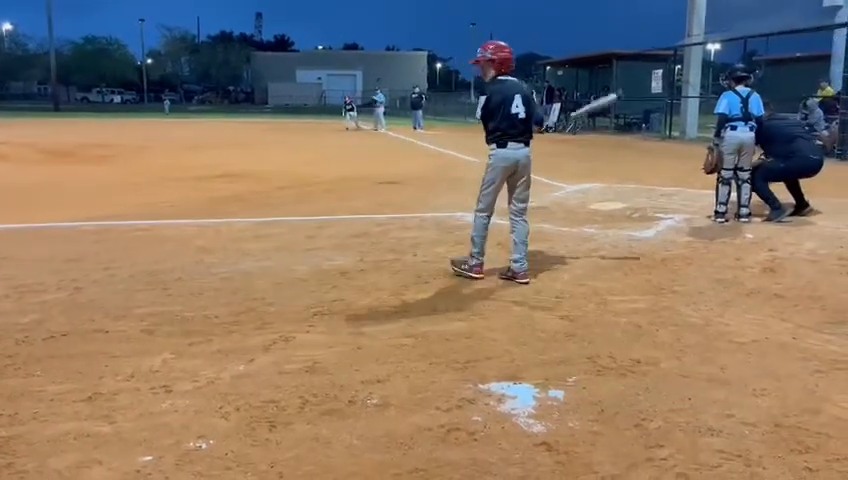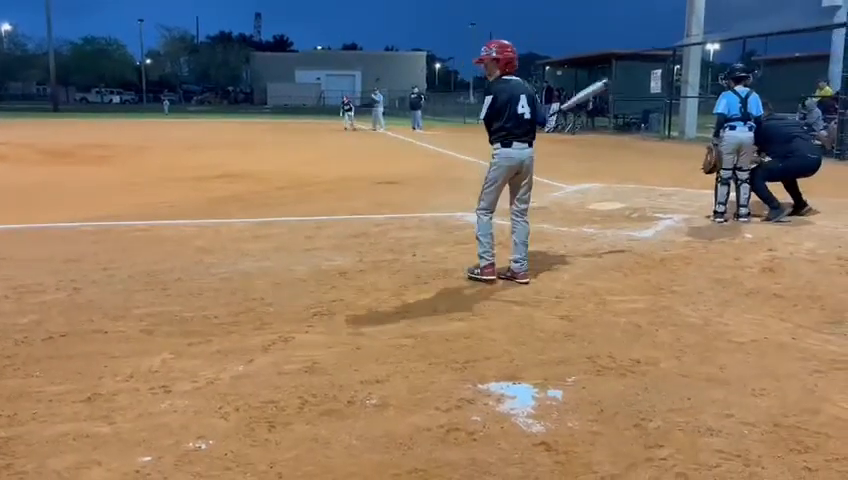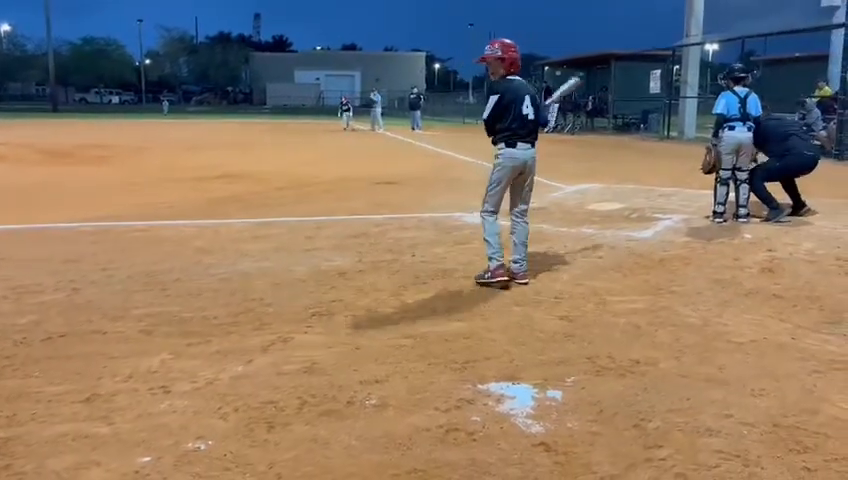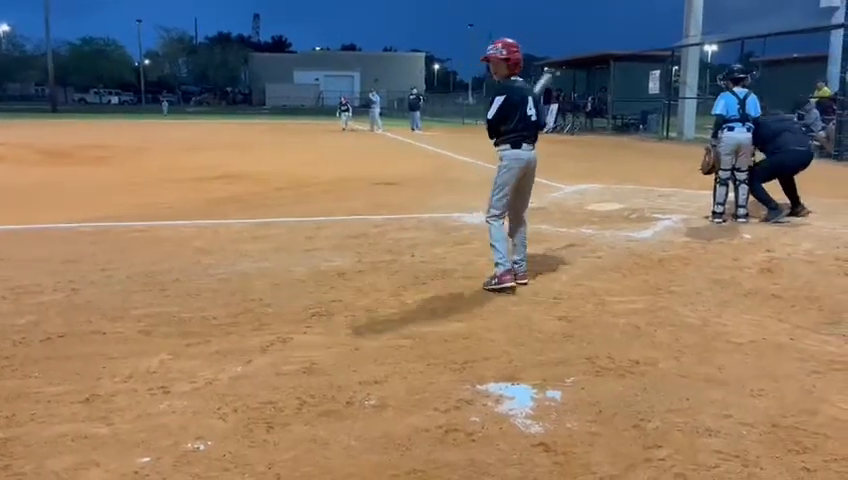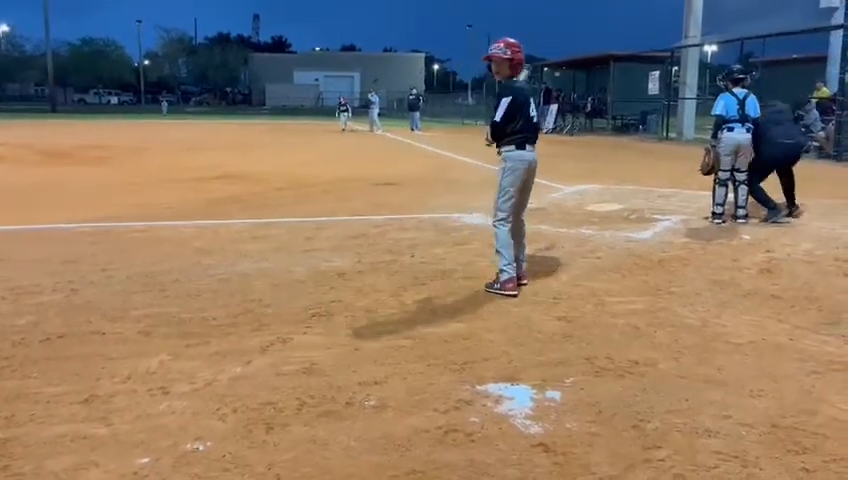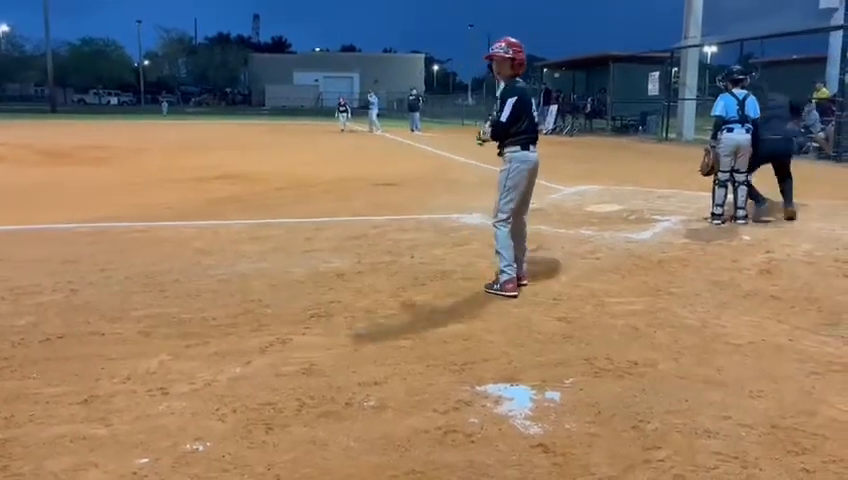
dt=0.1s
person 1, frame 1
left shoulder: (489, 90)
right shoulder: (523, 88)
left elbow: (486, 123)
right elbow: (537, 120)
left hip: (501, 153)
right hip: (524, 152)
left knee: (483, 210)
right knee: (518, 212)
left ankle: (475, 263)
right ankle: (519, 268)
person 1, frame 2
left shoulder: (494, 89)
right shoulder: (526, 88)
left elbow: (488, 124)
right elbow: (541, 120)
left hip: (504, 153)
right hip: (527, 153)
left knee: (485, 209)
right knee: (520, 212)
left ankle: (486, 265)
right ankle: (519, 268)
person 1, frame 3
left shoulder: (498, 88)
right shoulder: (528, 88)
left elbow: (488, 126)
right elbow: (541, 122)
left hip: (508, 153)
right hip: (529, 152)
left knee: (490, 210)
right knee: (520, 213)
left ankle: (496, 267)
right ankle: (519, 268)
person 1, frame 4
left shoulder: (503, 89)
right shoulder: (528, 89)
left elbow: (491, 128)
right elbow: (540, 123)
left hip: (511, 155)
right hip: (530, 154)
left knee: (495, 214)
right knee: (518, 214)
left ankle: (503, 273)
right ankle: (519, 269)
person 1, frame 5
left shoulder: (508, 90)
right shoulder: (524, 89)
left elbow: (497, 130)
left wrist: (490, 136)
right wrist: (498, 132)
left hip: (514, 156)
right hip: (529, 154)
left knee: (502, 217)
right knee: (516, 215)
left ankle: (507, 279)
right ankle: (519, 270)
person 1, frame 6
left shoulder: (511, 90)
right shoulder: (524, 90)
left elbow: (500, 130)
left wrist: (487, 134)
right wrist: (494, 128)
left hip: (516, 157)
right hip: (530, 155)
left knee: (502, 218)
right knee: (518, 216)
left ankle: (507, 280)
right ankle: (519, 271)
person 2, frame 1
left shoulder: (727, 95)
right shoulder: (754, 96)
left elbow: (722, 118)
right elbow: (759, 120)
left wrist: (716, 138)
right wrist: (756, 141)
left hip: (731, 134)
right hip: (749, 135)
left knee: (725, 173)
right knee: (745, 174)
left ankle: (721, 211)
right ankle: (744, 212)
person 2, frame 2
left shoulder: (726, 95)
right shoulder: (753, 96)
left elbow: (721, 118)
right elbow: (758, 120)
left wrist: (715, 138)
right wrist: (755, 141)
left hip: (729, 134)
right hip: (748, 135)
left knee: (724, 173)
right knee: (744, 174)
left ankle: (720, 211)
right ankle: (743, 212)
person 2, frame 3
left shoulder: (725, 95)
right shoulder: (752, 96)
left elbow: (720, 118)
right elbow: (757, 120)
left wrist: (714, 138)
right wrist: (754, 141)
left hip: (729, 134)
right hip: (747, 135)
left knee: (723, 174)
right knee: (743, 174)
left ankle: (719, 212)
right ankle: (742, 212)
person 2, frame 4
left shoulder: (725, 96)
right shoulder: (752, 97)
left elbow: (719, 119)
right elbow: (756, 121)
left wrist: (713, 138)
right wrist: (754, 142)
left hip: (728, 135)
right hip: (746, 136)
left knee: (723, 174)
right knee: (742, 175)
left ankle: (718, 212)
right ankle: (741, 212)
person 2, frame 5
left shoulder: (724, 97)
right shoulder: (751, 98)
left elbow: (719, 120)
right elbow: (756, 122)
left wrist: (713, 139)
right wrist: (753, 142)
left hip: (728, 136)
right hip: (746, 137)
left knee: (722, 174)
right knee: (742, 175)
left ankle: (718, 213)
right ankle: (741, 213)
person 2, frame 6
left shoulder: (724, 97)
right shoulder: (751, 98)
left elbow: (718, 121)
right elbow: (756, 123)
left wrist: (713, 140)
right wrist: (753, 142)
left hip: (727, 136)
right hip: (745, 137)
left knee: (722, 175)
right knee: (741, 176)
left ankle: (717, 213)
right ankle: (741, 214)
person 3, frame 1
left shoulder: (762, 126)
right shoulder: (791, 120)
left hip: (802, 160)
right hip: (817, 159)
left knee: (756, 176)
right knee: (785, 167)
left ankle: (777, 210)
right ankle: (802, 205)
person 3, frame 2
left shoulder: (761, 125)
right shoulder: (790, 121)
left hip: (801, 159)
right hip: (815, 159)
left knee: (755, 176)
right knee: (784, 168)
left ankle: (776, 209)
right ankle: (801, 205)
person 3, frame 3
left shoulder: (760, 125)
right shoulder: (787, 121)
left hip: (797, 157)
right hip: (812, 157)
left knee: (754, 178)
right knee: (784, 171)
left ankle: (776, 209)
right ankle: (800, 206)
person 3, frame 4
left shoulder: (757, 123)
right shoulder: (782, 118)
left hip: (790, 153)
right hip: (807, 152)
left knee: (752, 180)
right knee: (783, 172)
left ankle: (775, 210)
right ankle: (797, 206)
person 3, frame 5
right shoulder: (783, 107)
left hip: (773, 147)
right hip: (795, 145)
left knee: (751, 181)
right knee: (785, 172)
left ankle: (774, 209)
right ankle: (792, 206)
person 3, frame 6
right shoulder: (783, 100)
left hip: (763, 143)
right hip: (785, 142)
right knee: (784, 175)
left ankle: (759, 201)
right ankle: (788, 205)
